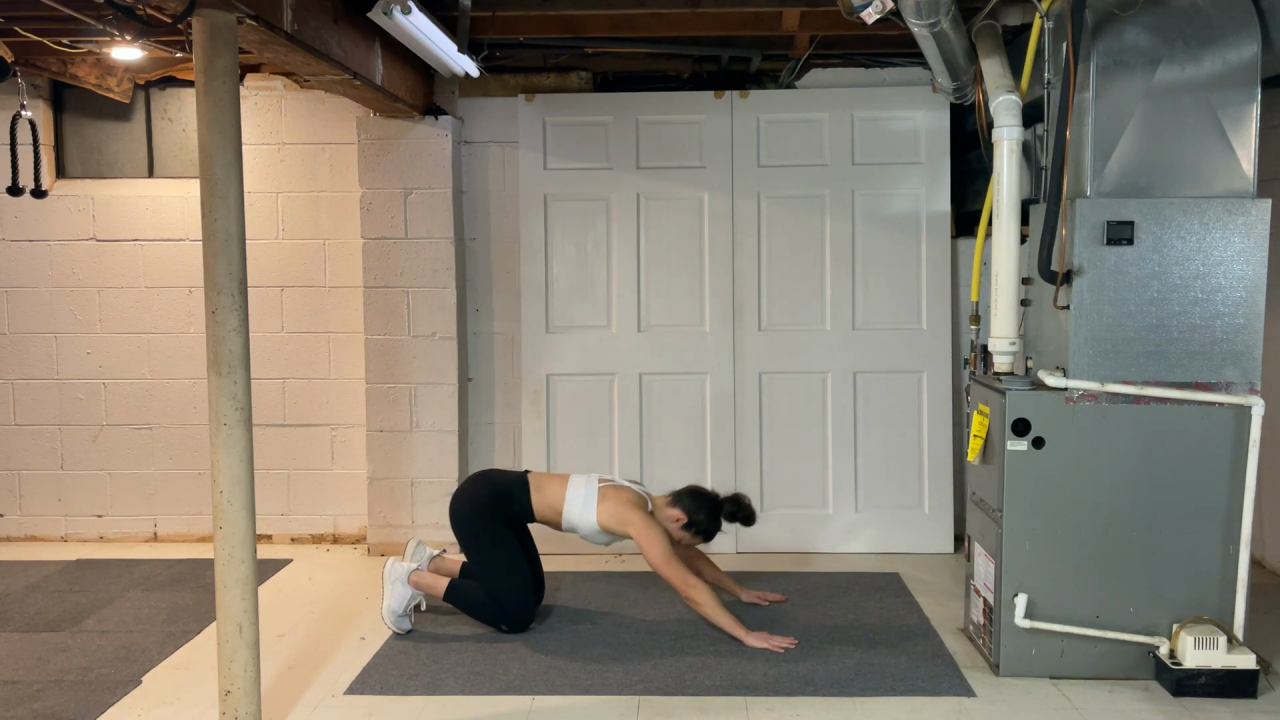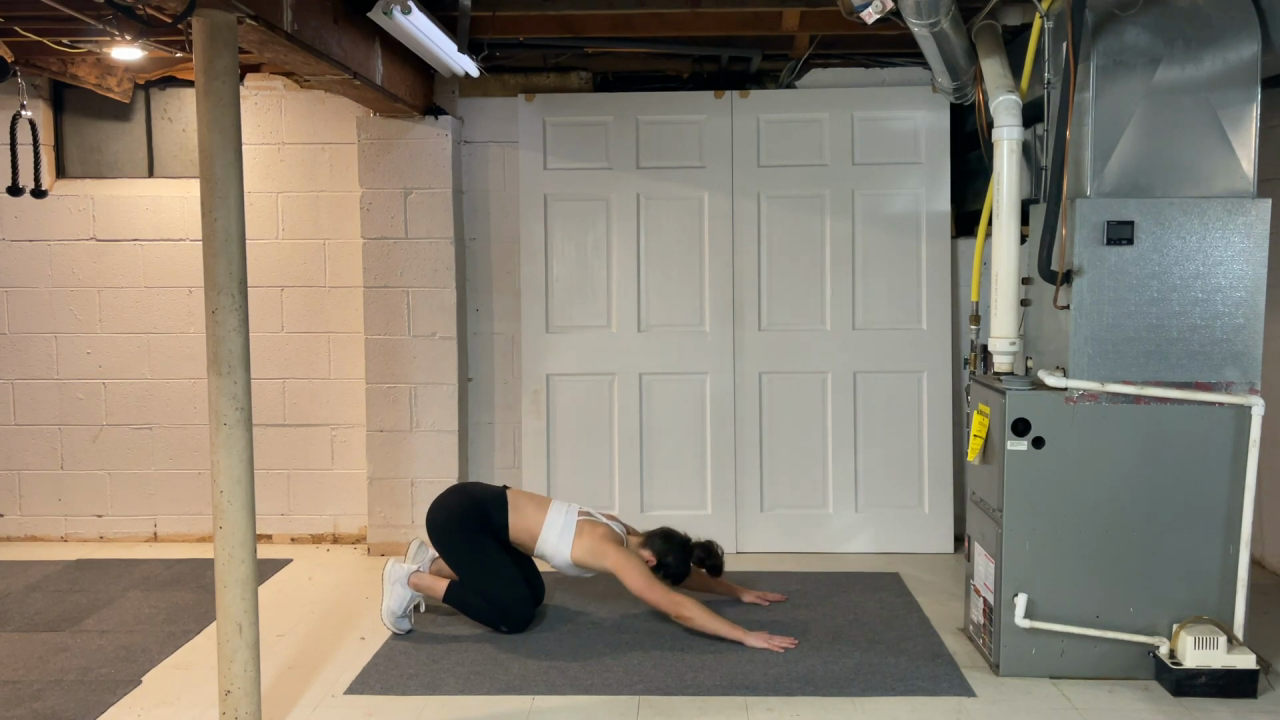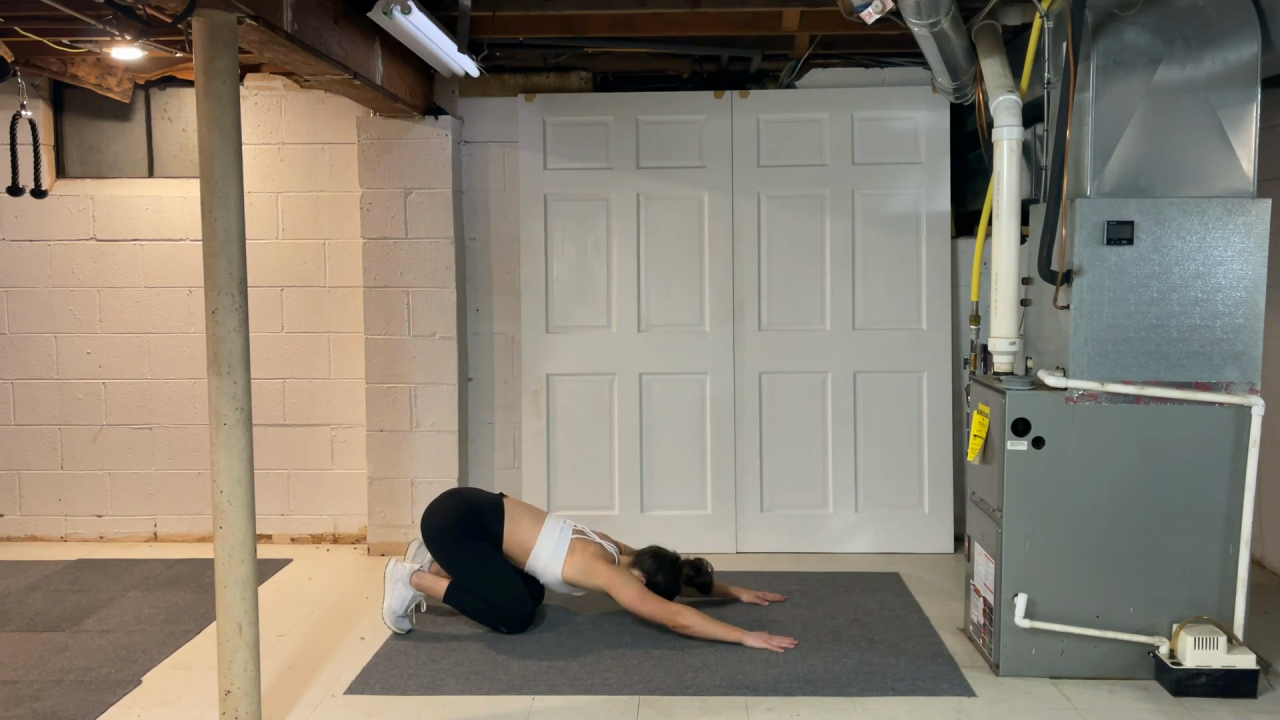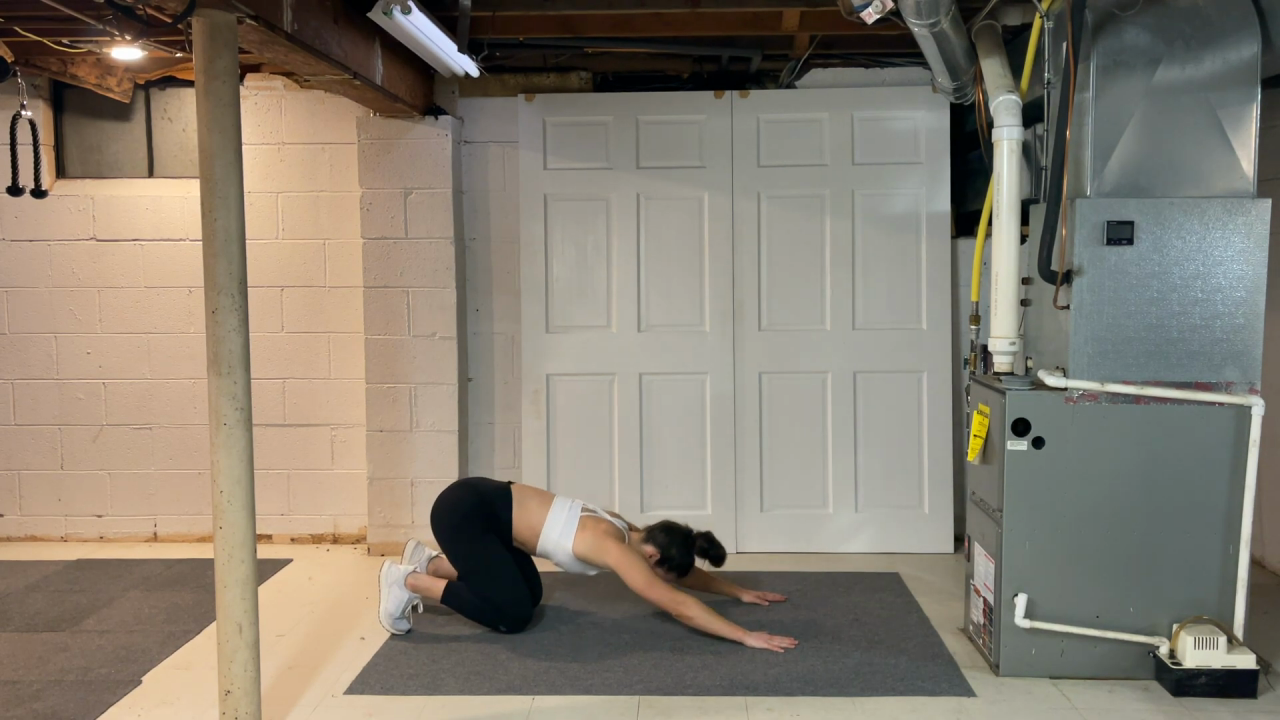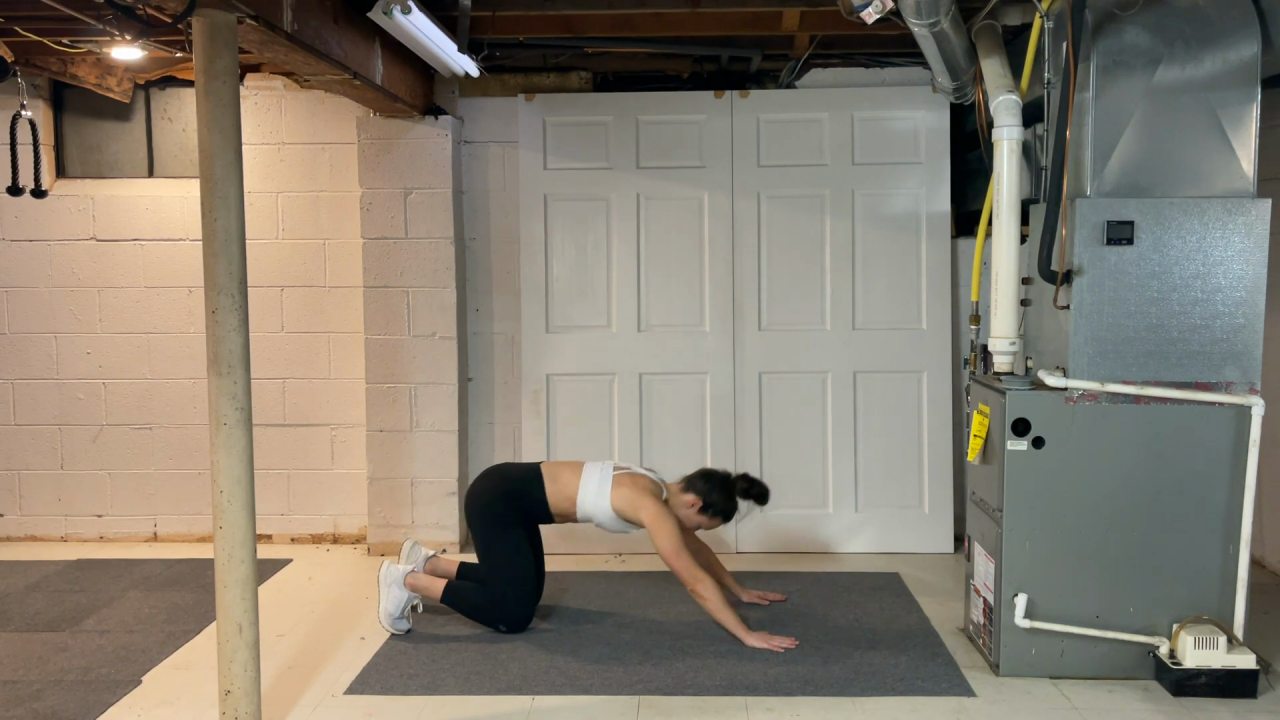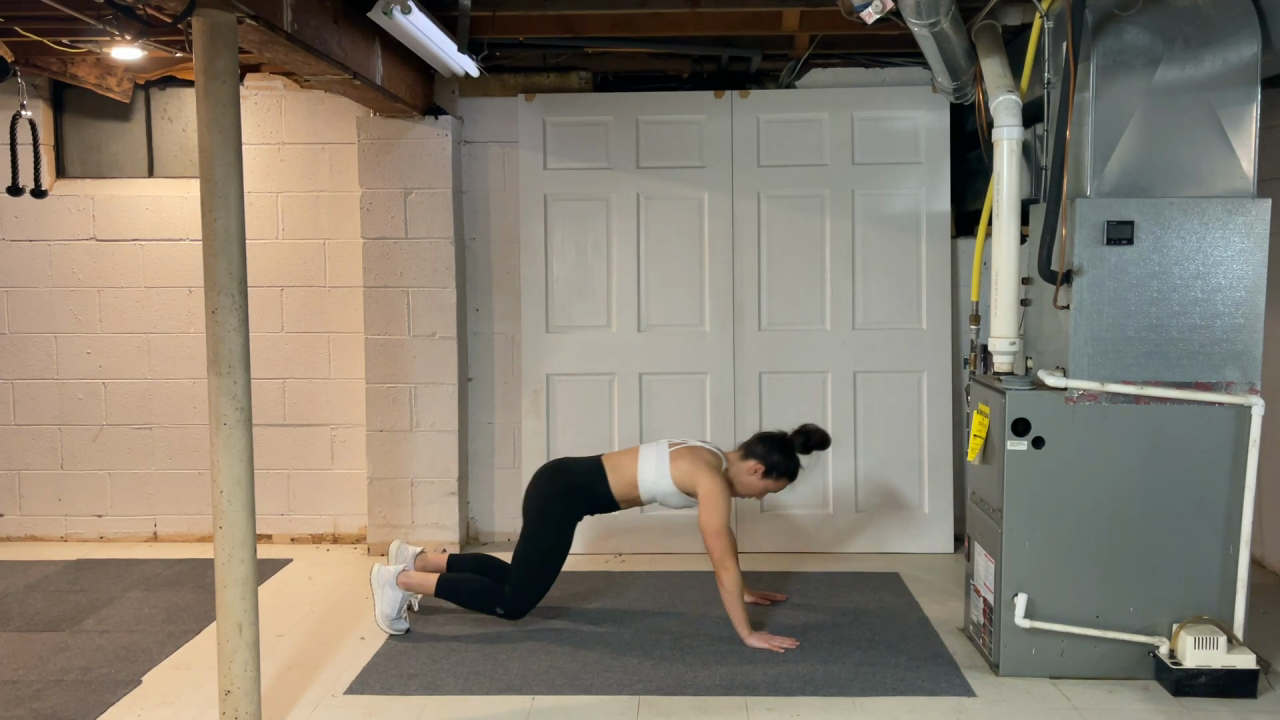
dt=0.2s
person 1, frame 1
left shoulder: (652, 505)
right shoulder: (641, 520)
left elbow: (690, 556)
right elbow: (690, 588)
left wrist: (740, 592)
right wrist: (746, 635)
left hip: (498, 498)
right hip: (481, 503)
left knee: (527, 593)
right knee: (514, 618)
left ankle: (431, 562)
right ankle: (413, 579)
person 1, frame 2
left shoulder: (626, 537)
right shoulder: (614, 553)
left elbow: (682, 570)
right elbow: (678, 608)
left wrist: (741, 593)
right wrist: (746, 636)
left hip: (480, 509)
right hip: (457, 515)
left knee: (532, 596)
right knee: (514, 616)
left ankle: (432, 563)
right ankle: (412, 580)
person 1, frame 3
left shoulder: (617, 553)
right shoulder: (606, 571)
left elbow: (673, 577)
right elbow: (677, 617)
left wrist: (739, 593)
right wrist: (746, 636)
left hip: (474, 512)
right hip: (452, 521)
left knee: (531, 597)
right knee: (515, 617)
left ankle: (432, 563)
right ankle: (414, 579)
person 1, frame 4
left shoulder: (630, 535)
right shoulder: (617, 550)
left elbow: (682, 570)
right elbow: (681, 606)
left wrist: (740, 592)
right wrist: (746, 636)
left hip: (480, 502)
right hip: (463, 512)
left knee: (529, 595)
right knee: (513, 616)
left ankle: (430, 563)
right ankle: (410, 581)
person 1, frame 5
left shoulder: (657, 492)
right shoulder: (655, 507)
left elbow: (696, 551)
right elbow: (696, 581)
left wrist: (741, 591)
right wrist: (747, 634)
left hip: (511, 492)
right hip: (499, 500)
left knee: (525, 592)
right knee: (512, 616)
left ankle: (427, 562)
right ankle: (409, 580)
person 1, frame 6
left shoulder: (716, 461)
right shoulder: (712, 478)
left elbow: (722, 536)
right elbow: (724, 563)
left wrist: (746, 591)
right wrist: (749, 634)
left hip: (565, 484)
right hip: (564, 493)
left knee: (521, 576)
right knee: (514, 601)
left ankle: (416, 558)
right ankle: (402, 580)
